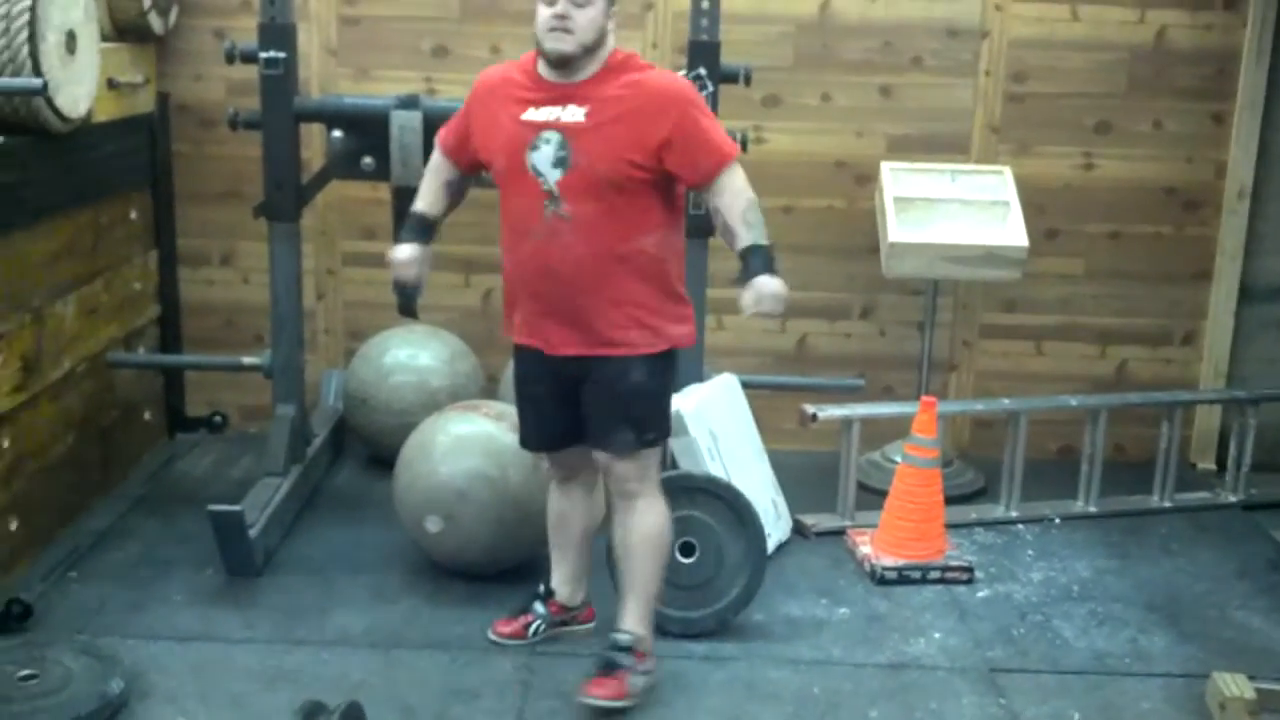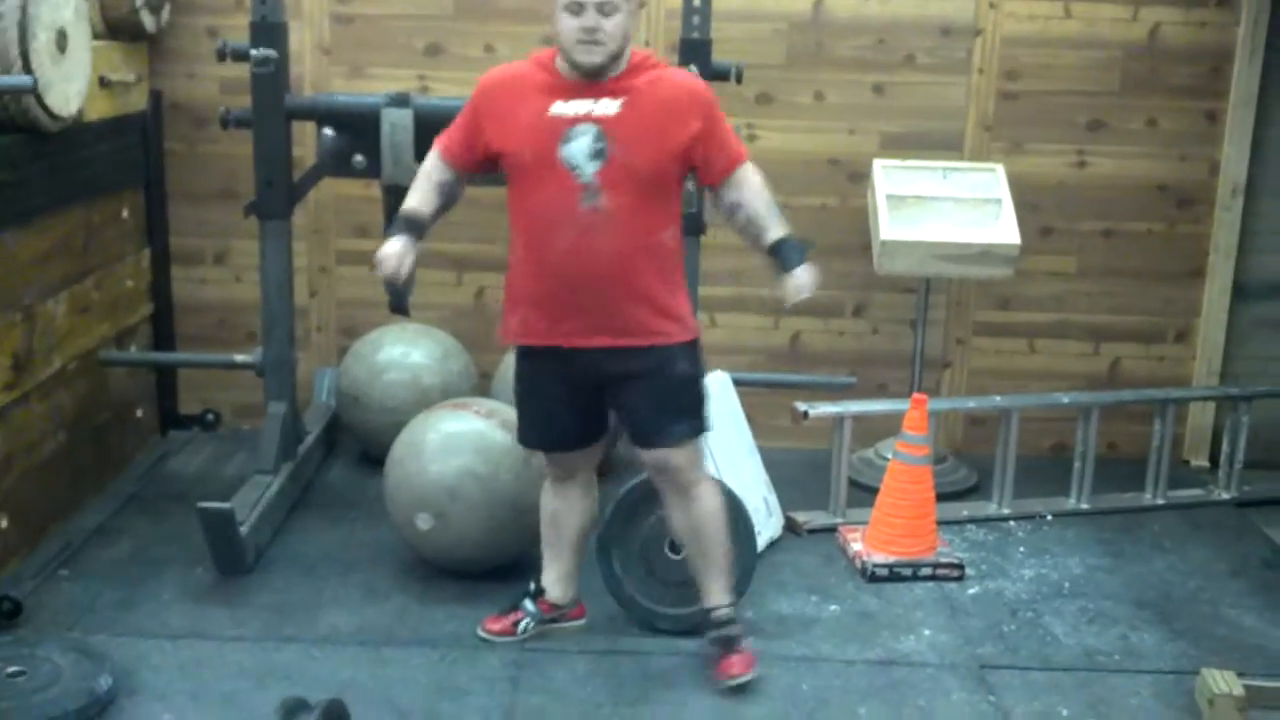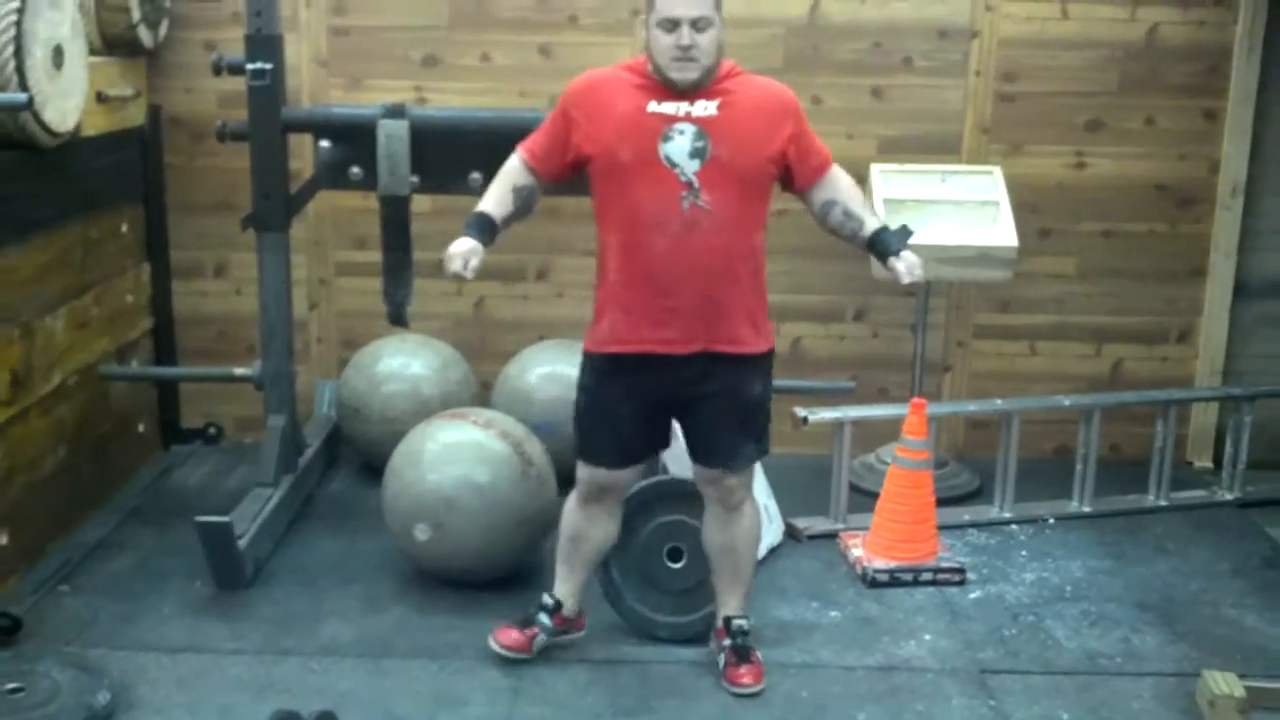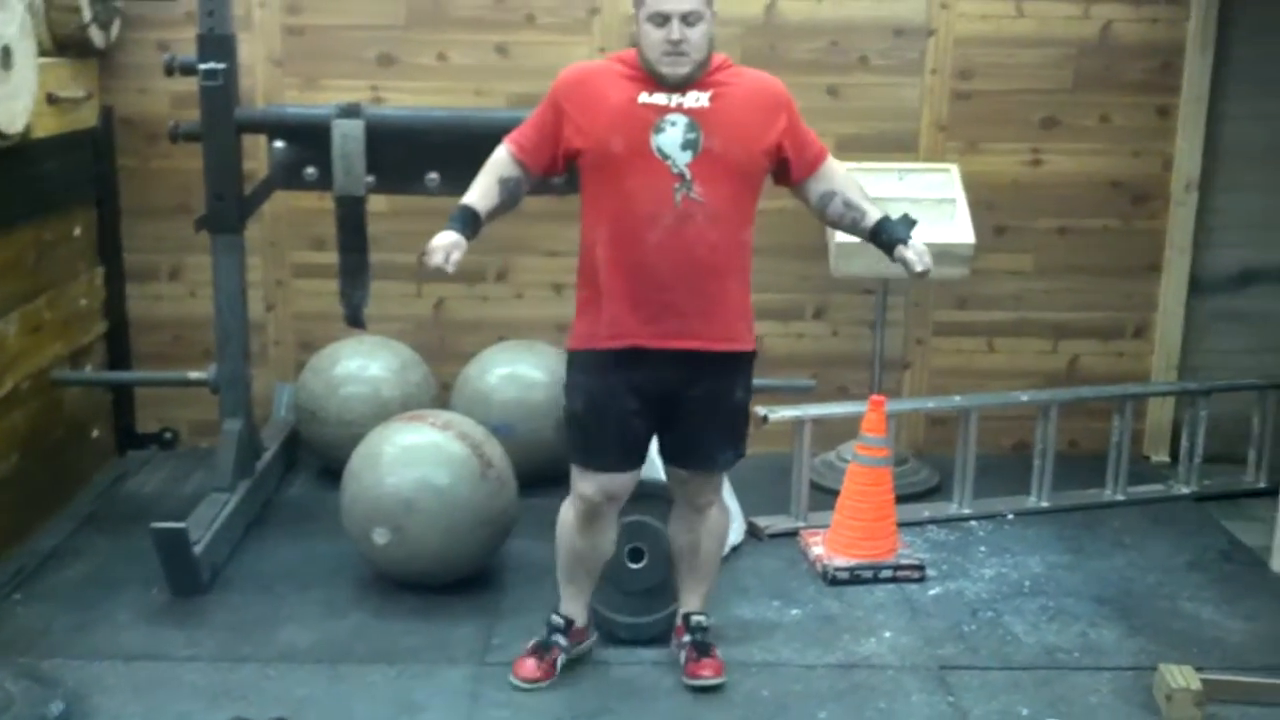
dt=0.3s
person 1, frame 1
left shoulder: (659, 96)
right shoulder: (494, 91)
left elbow: (722, 178)
right elbow: (450, 160)
left wrist: (757, 261)
right wrist: (418, 231)
left hip: (633, 334)
right hip: (540, 333)
left knee: (632, 478)
right knee: (568, 467)
left ankle: (633, 640)
right ankle: (566, 598)
person 1, frame 2
left shoulder: (681, 95)
right shoulder: (505, 89)
left elbow: (734, 178)
right elbow: (447, 162)
left wrist: (786, 250)
right wrist: (408, 228)
left hip: (652, 331)
right hip: (548, 332)
left knee: (679, 469)
right knee: (565, 468)
left ankle: (723, 616)
right ankle: (556, 596)
person 1, frame 3
left shoulder: (772, 104)
right shoulder: (593, 95)
left elbow: (825, 184)
right elbow: (528, 170)
left wrist: (885, 241)
right wrist: (478, 229)
left hip: (733, 346)
right hip: (624, 343)
left knee: (729, 489)
right knee: (599, 483)
left ankle: (731, 625)
right ankle: (559, 608)
person 1, frame 4
left shoulder: (763, 97)
right shoulder: (582, 87)
left elbow: (820, 176)
right elbow: (515, 161)
left wrist: (888, 232)
right wrist: (463, 222)
left hip: (716, 344)
right hip: (610, 342)
left knee: (700, 489)
right knee: (596, 492)
left ankle: (692, 621)
right ankle: (568, 622)
